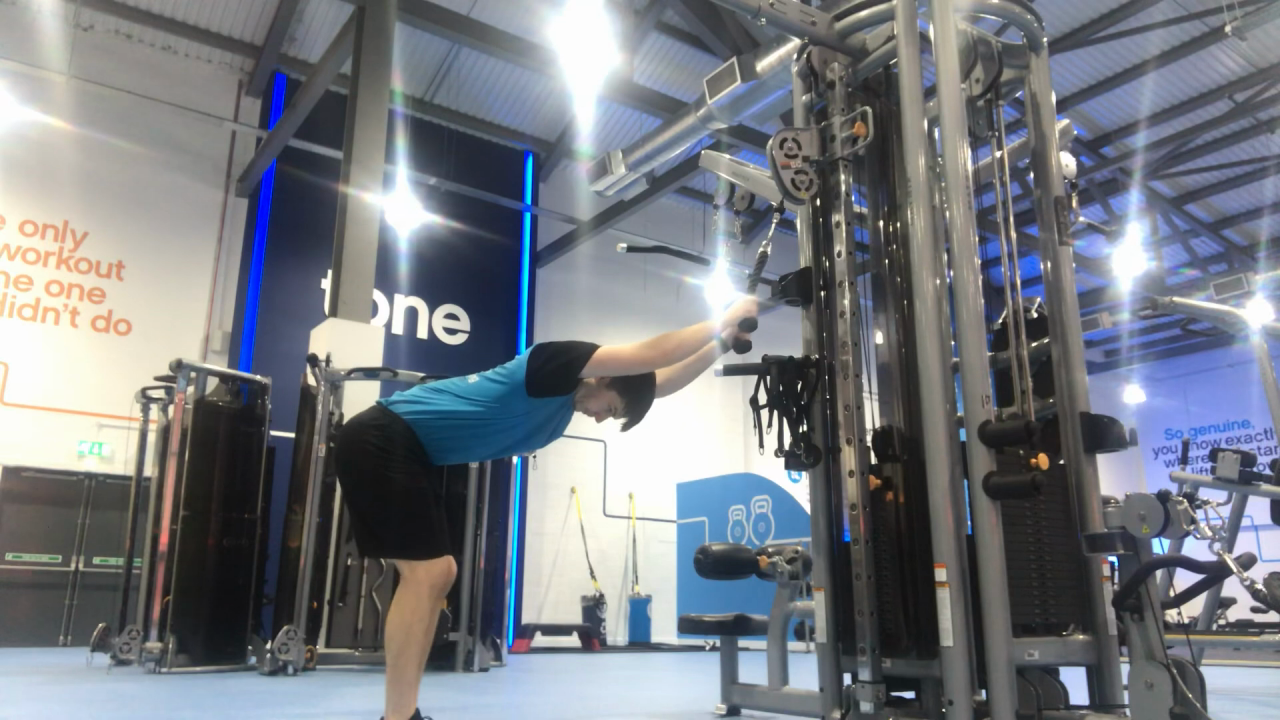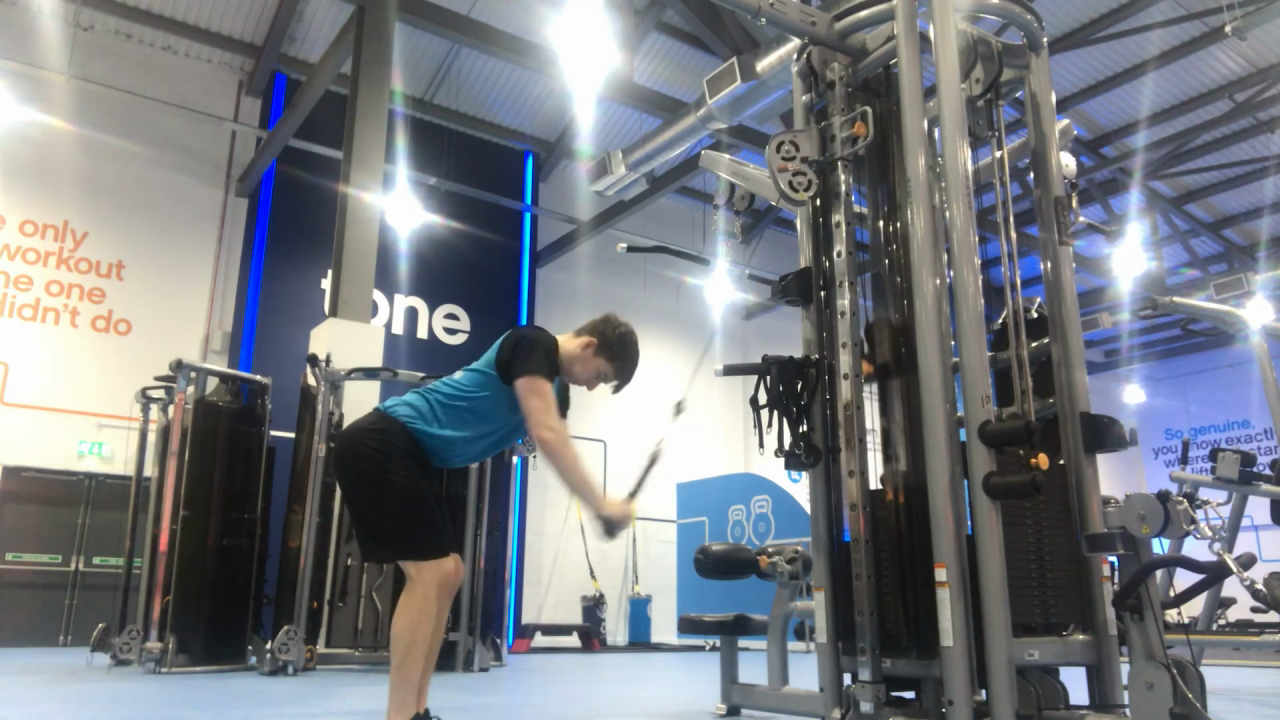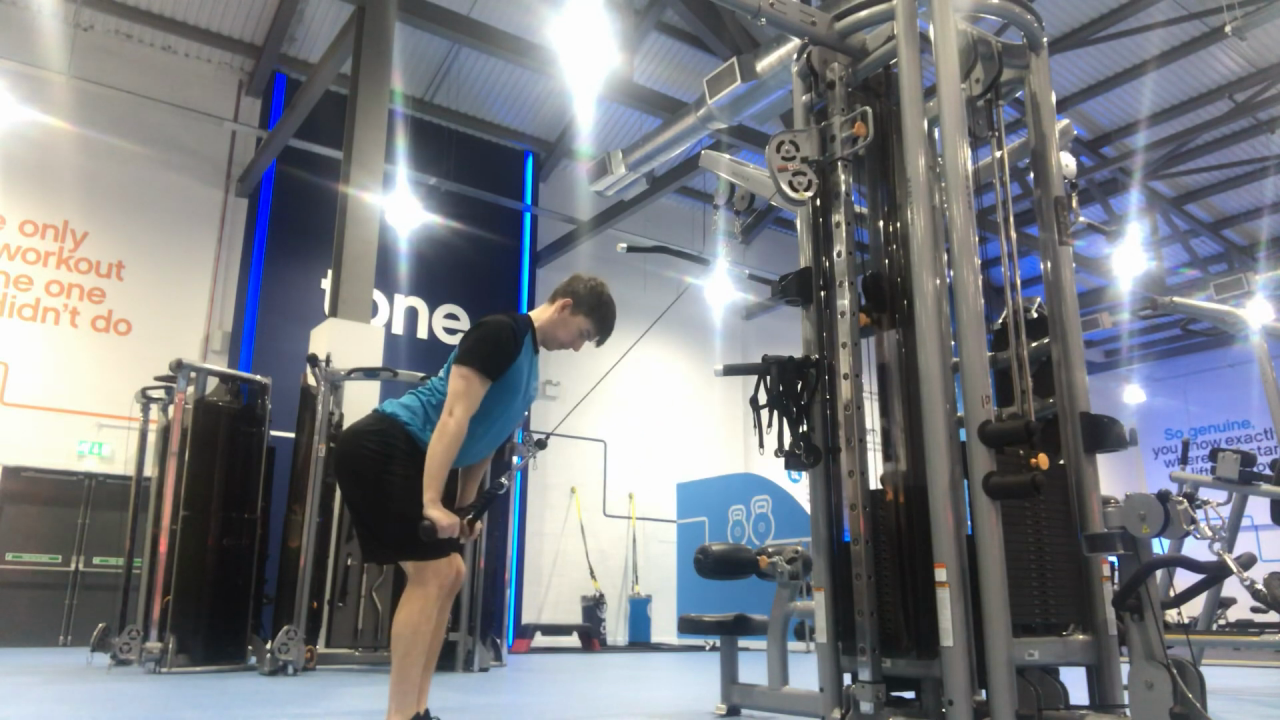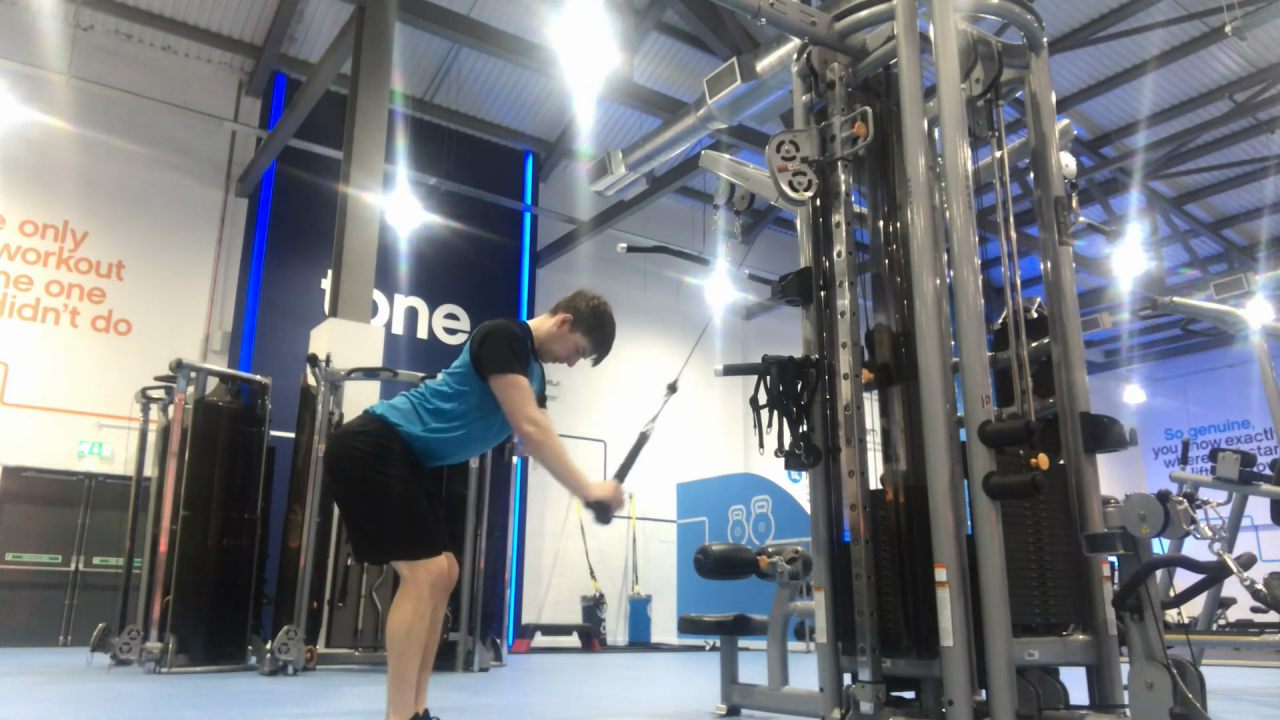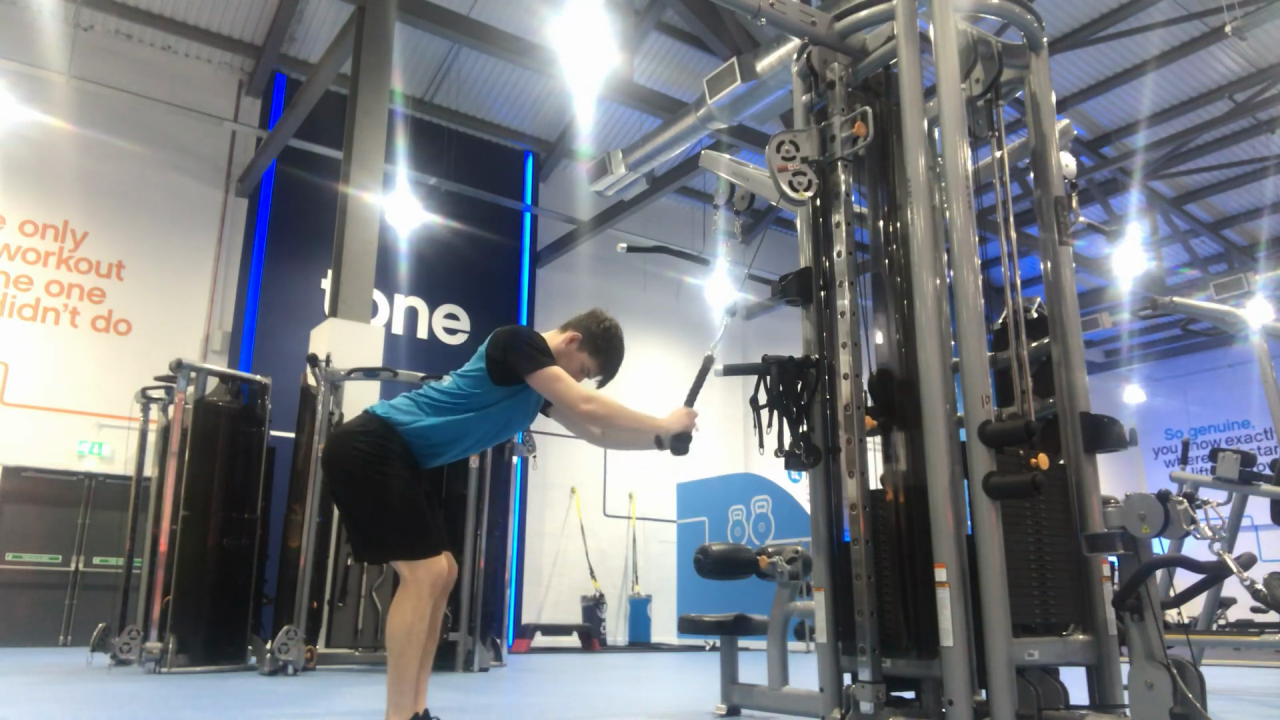
dt=0.7s
person 1, frame 1
left shoulder: (568, 389)
right shoulder: (559, 362)
left elbow: (658, 382)
right elbow: (653, 355)
left wrist: (722, 342)
right wrist: (724, 319)
left hip: (409, 450)
right hip: (382, 441)
left knee: (438, 573)
right knee: (425, 573)
person 1, frame 2
left shoulder: (554, 385)
right shoulder: (532, 345)
left elbow: (556, 448)
right elbow: (547, 435)
left wrist: (597, 501)
right wrist: (599, 502)
left hip: (414, 457)
right hip: (381, 446)
left knee: (447, 574)
right knee: (433, 573)
person 1, frame 3
left shoulder: (528, 358)
right shoulder: (500, 333)
left elbow: (484, 435)
right elbow: (454, 417)
left wrist: (466, 508)
right wrist: (433, 503)
left hip: (409, 456)
right hip: (381, 448)
left knee: (449, 575)
right knee: (432, 574)
person 1, frame 4
left shoulder: (531, 371)
right shoulder: (503, 337)
left elbow: (542, 438)
right elbow: (529, 429)
left wrist: (588, 489)
right wrist: (587, 489)
left hip: (409, 461)
right hip: (372, 448)
left knee: (442, 572)
right knee: (425, 573)
person 1, frame 5
left shoulder: (540, 379)
right shoulder: (518, 342)
left elbow: (594, 430)
right elbow: (586, 408)
left wrist: (659, 437)
right wrist: (664, 425)
left hip: (395, 456)
right hip: (369, 449)
left knee: (441, 573)
right knee: (424, 573)
